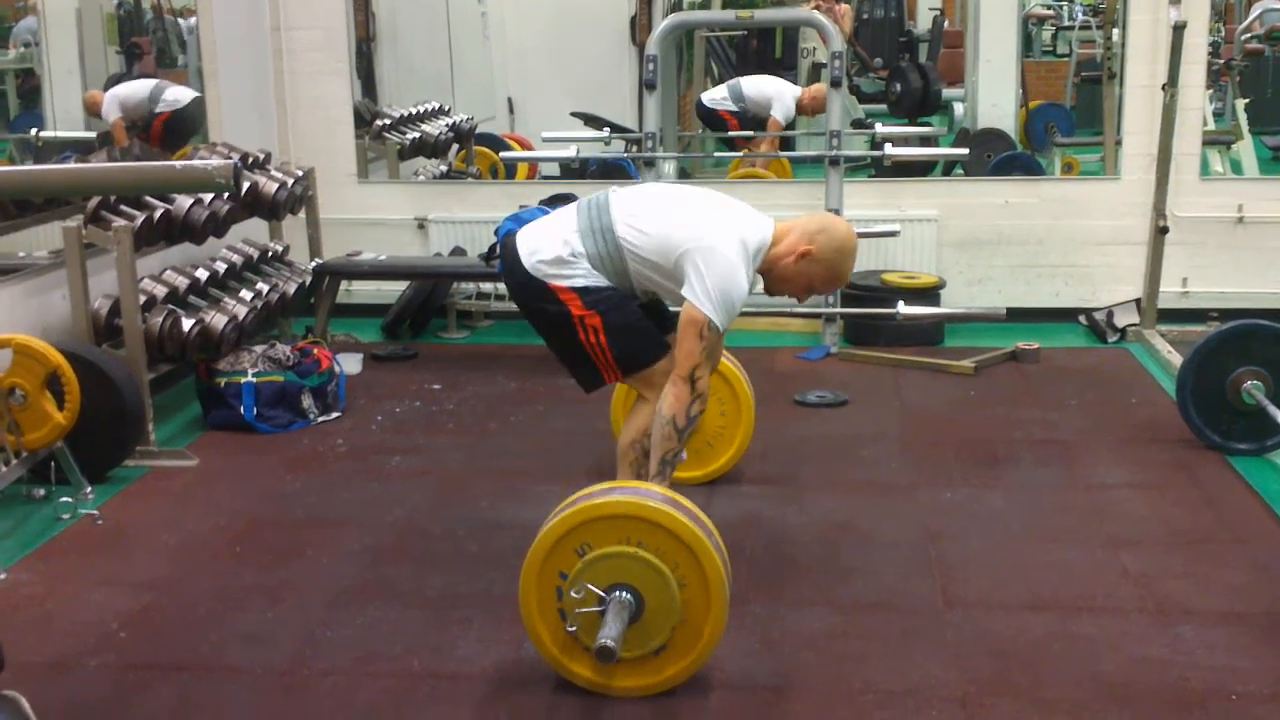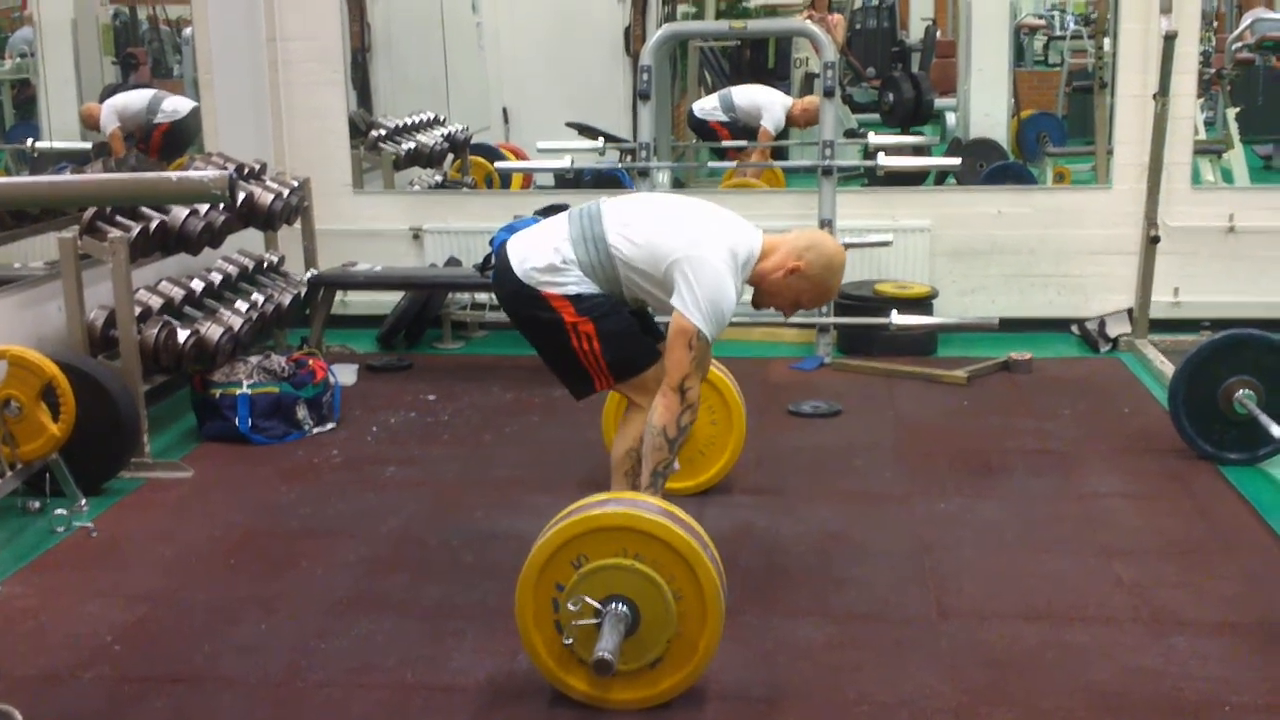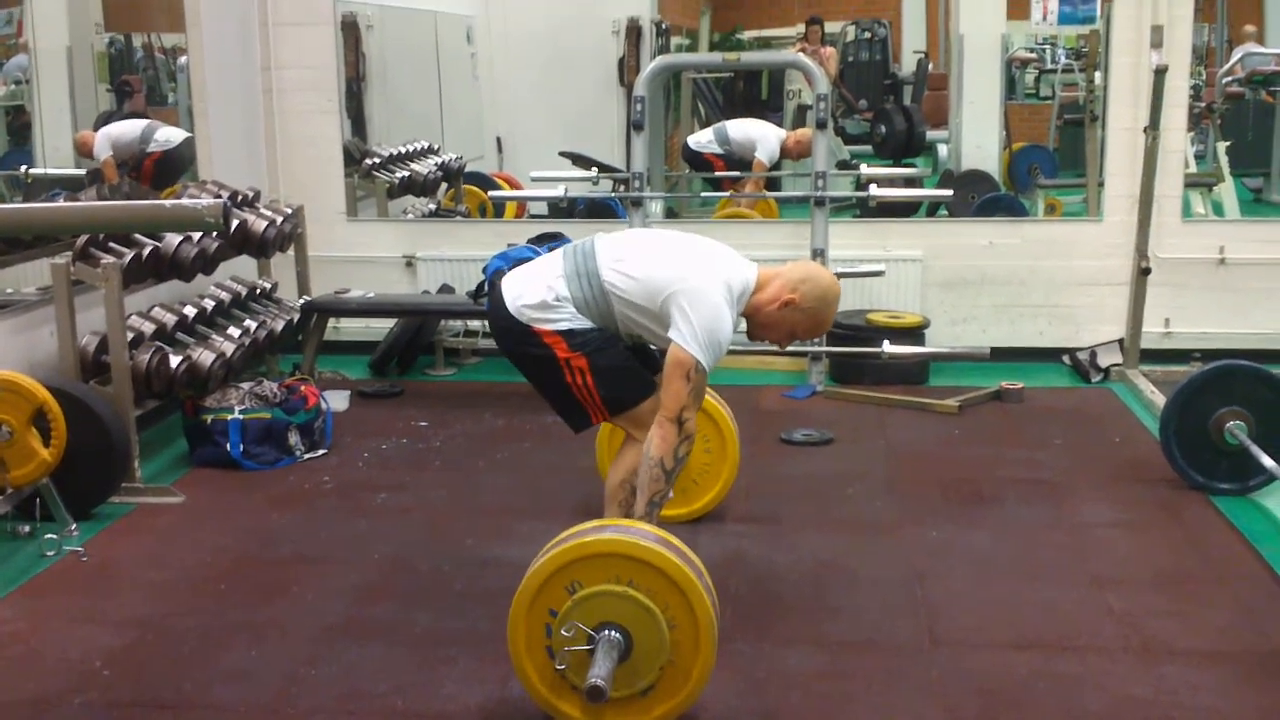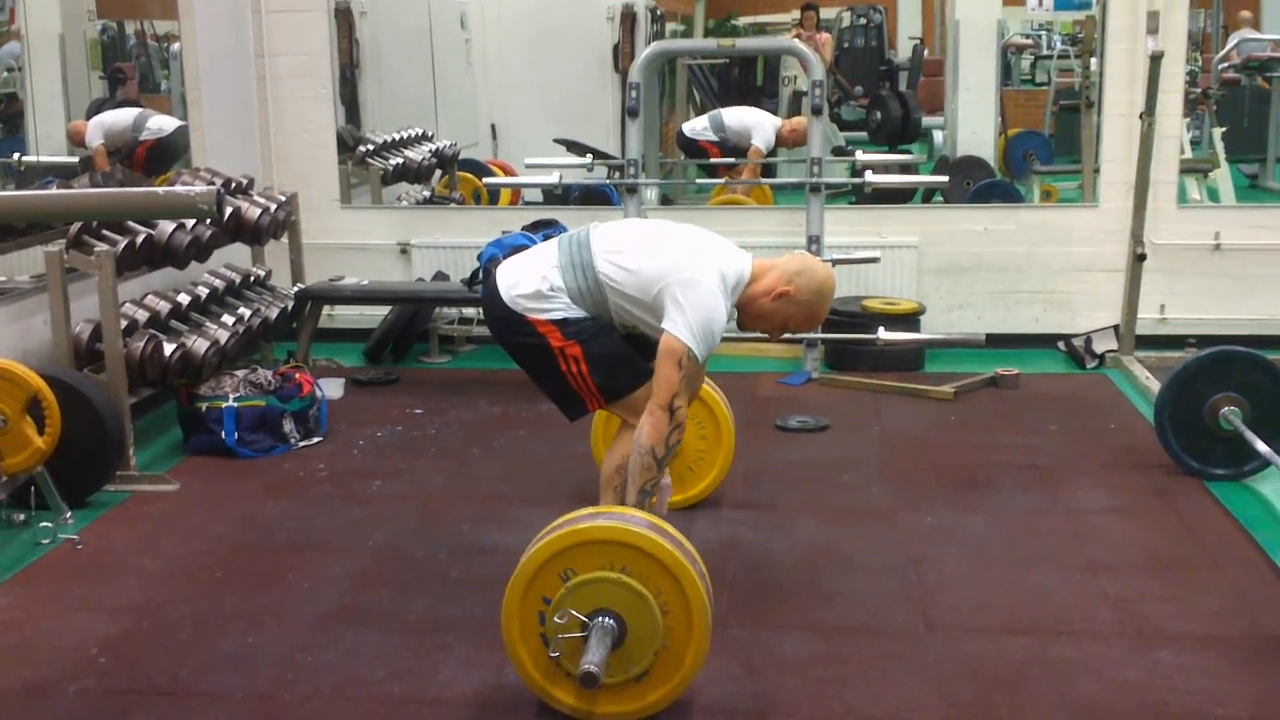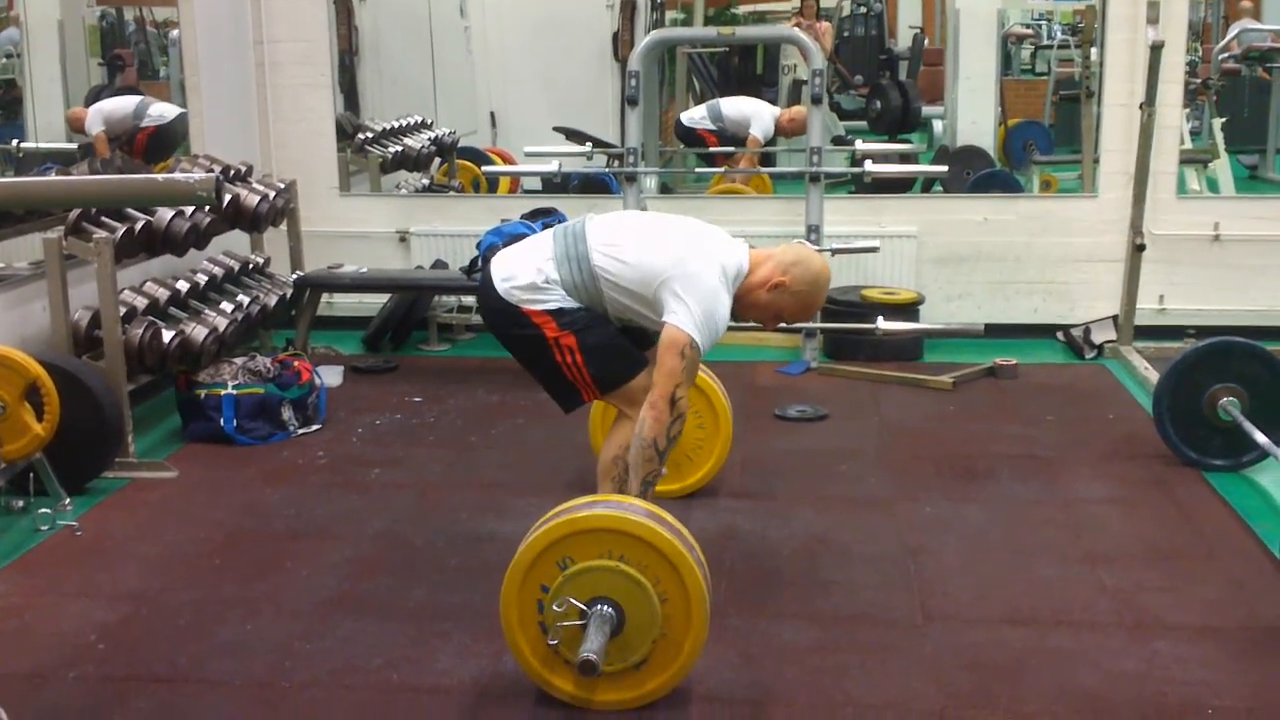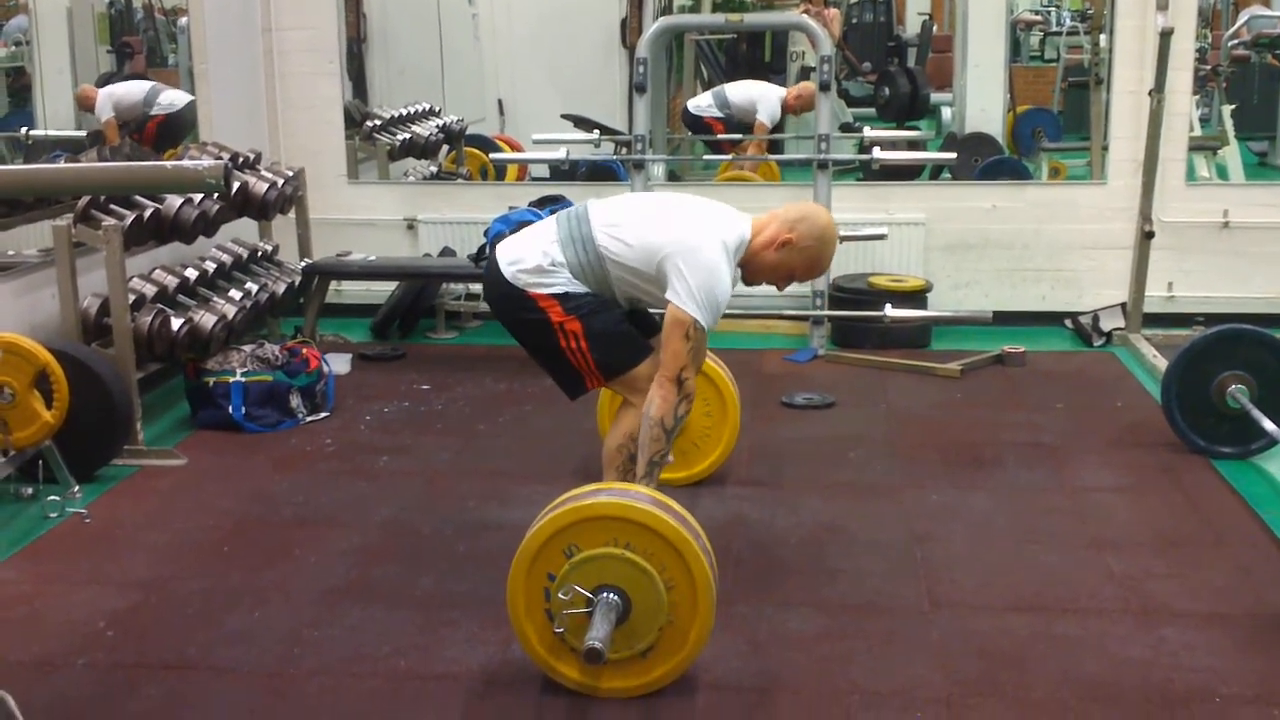
dt=0.4s
person 1, frame 1
left shoulder: (746, 230)
right shoulder: (728, 265)
right elbow: (686, 382)
right wrist: (656, 489)
left hip: (561, 248)
right hip: (550, 266)
left knee: (674, 359)
right knee: (659, 386)
person 1, frame 2
left shoulder: (735, 242)
right shoulder: (717, 276)
right elbow: (677, 392)
right wrist: (648, 500)
left hip: (545, 257)
right hip: (541, 275)
left knee: (661, 370)
right knee: (651, 394)
person 1, frame 3
left shoulder: (729, 273)
right shoulder: (712, 309)
right elbow: (673, 422)
left hip: (540, 293)
right hip: (533, 313)
left knee: (660, 401)
right knee: (648, 425)
person 1, frame 4
left shoulder: (724, 264)
right shoulder: (707, 299)
right elbow: (663, 412)
left hip: (535, 280)
right hip: (527, 301)
left knee: (661, 390)
right knee: (643, 411)
person 1, frame 5
left shoulder: (722, 255)
right shoulder: (708, 292)
right elbow: (663, 404)
left hip: (531, 272)
right hip: (522, 293)
left knee: (653, 379)
right knee: (641, 402)
person 1, frame 6
left shoulder: (723, 228)
right shoulder: (709, 264)
right elbow: (672, 383)
right wrist: (644, 489)
left hip: (538, 260)
right hip: (529, 279)
left knee: (657, 362)
right knee: (644, 390)
